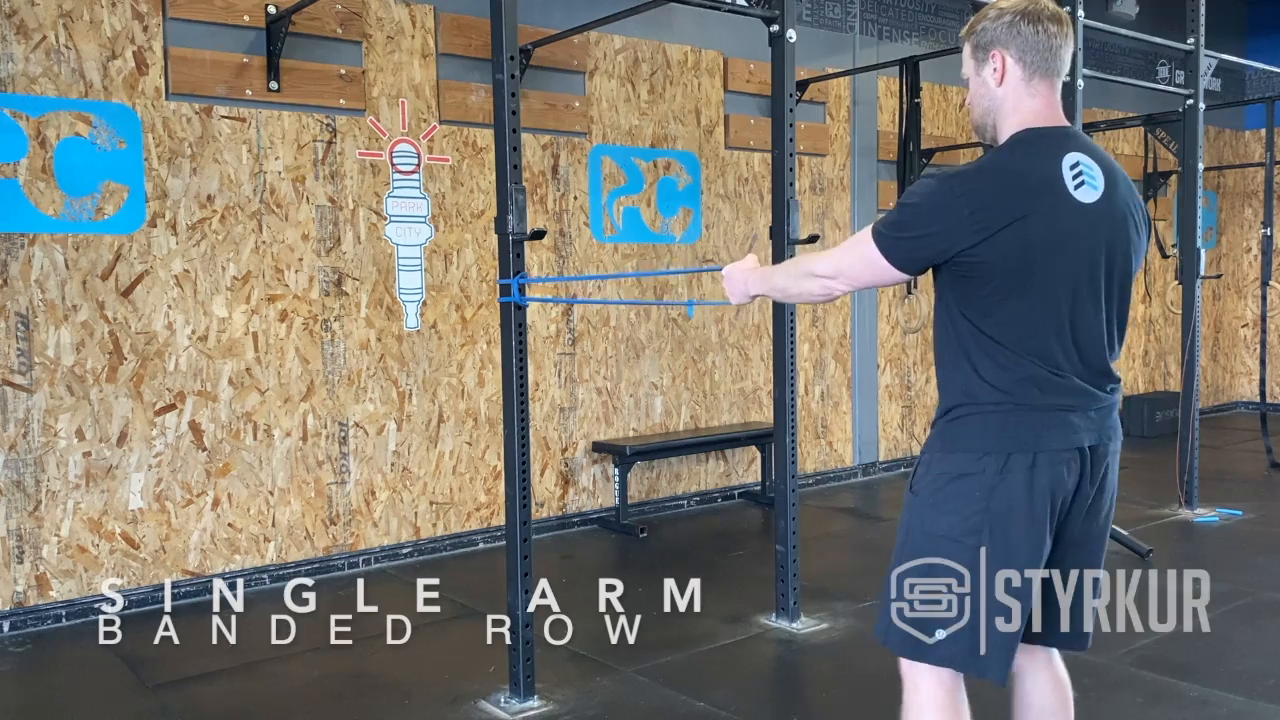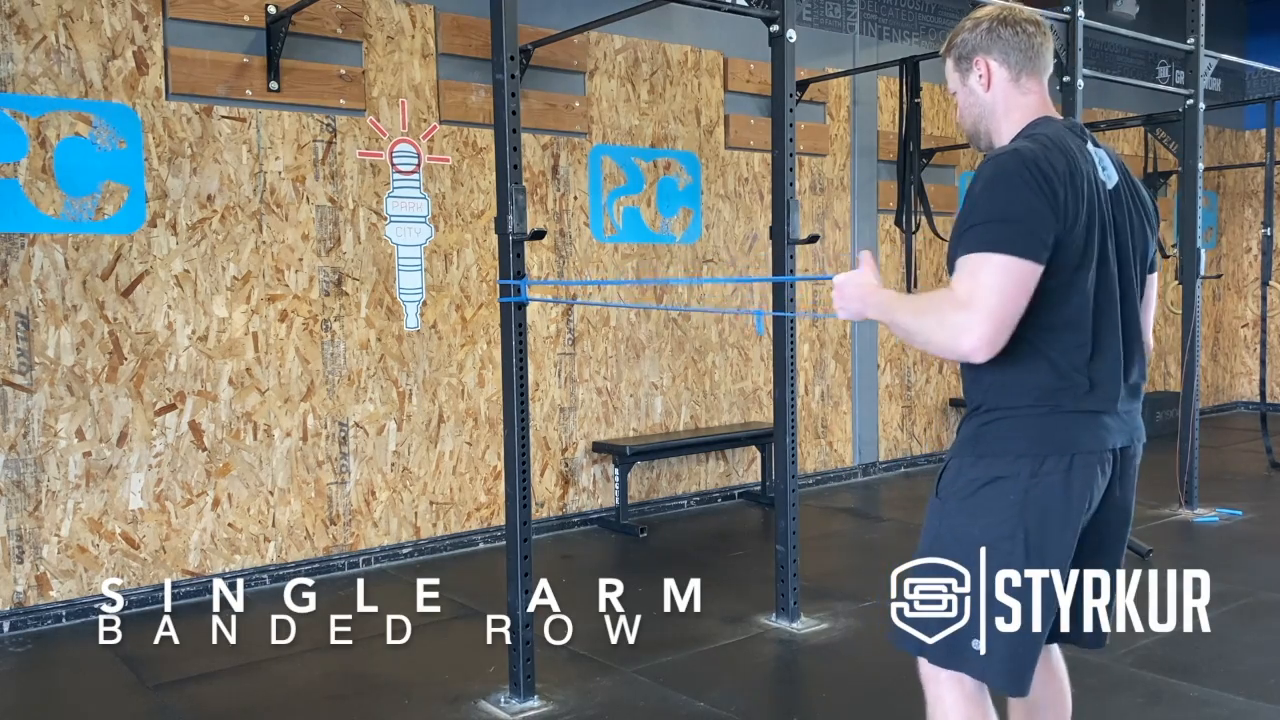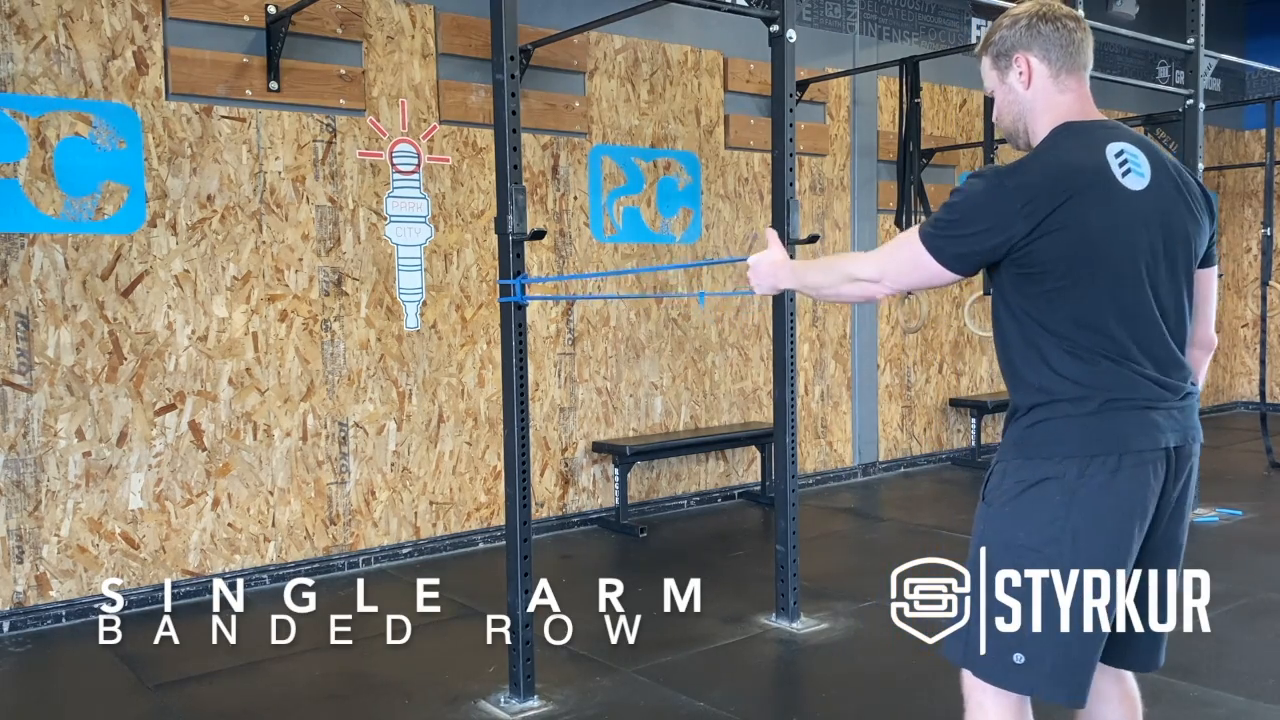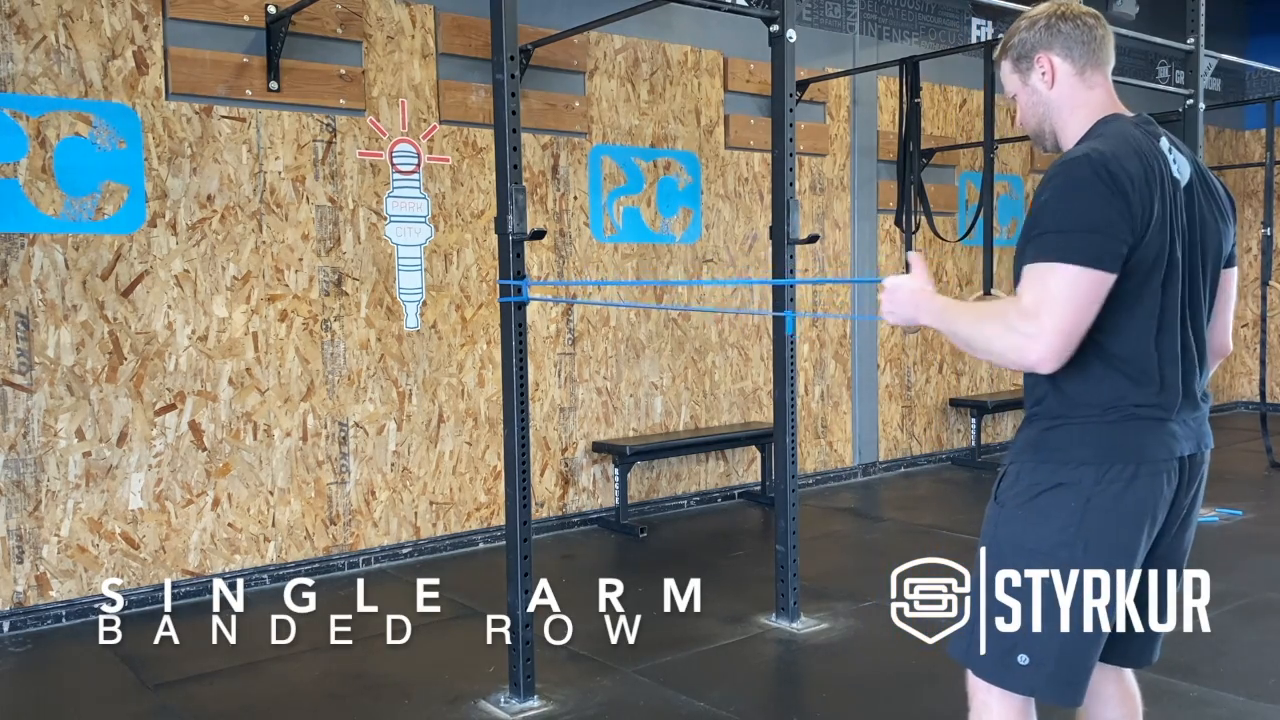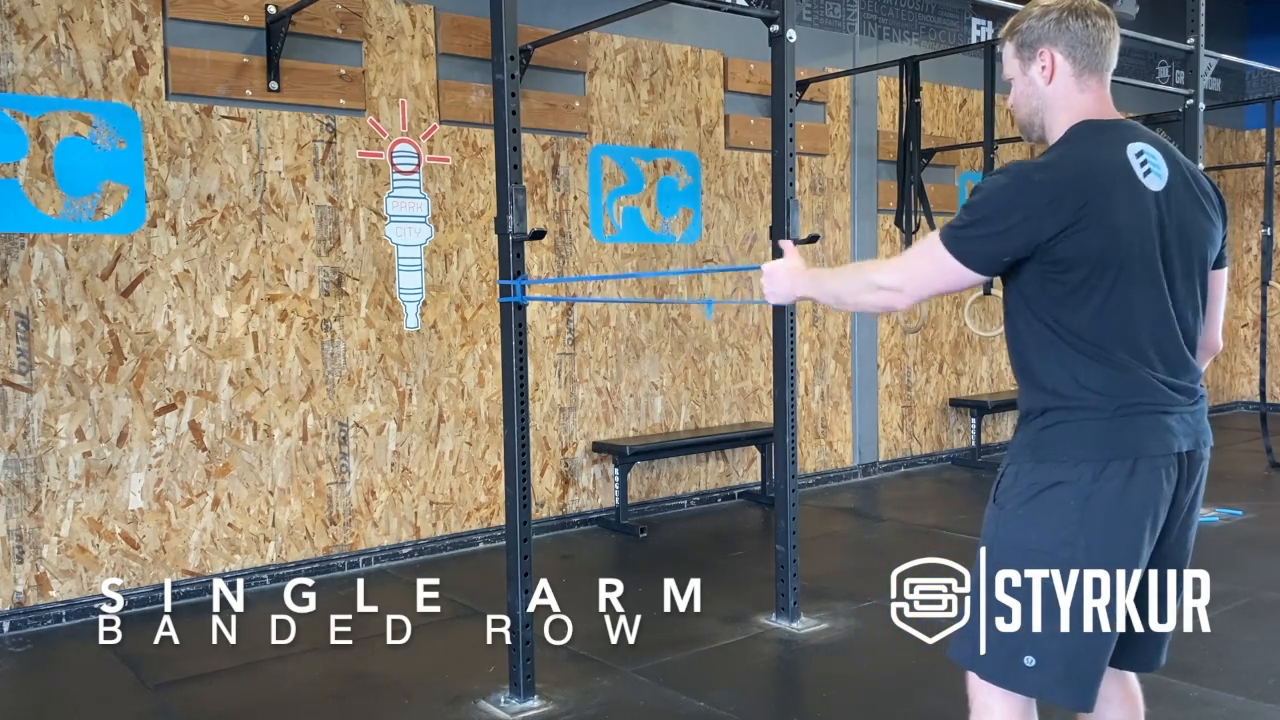
dt=1s
person 1, frame 1
left shoulder: (966, 193)
right shoulder: (1120, 189)
left elbow: (830, 274)
left wrist: (754, 279)
left hip: (993, 454)
right hip: (1089, 447)
left knee: (929, 659)
right knee: (1031, 642)
person 1, frame 2
left shoulder: (1018, 172)
right shoulder: (1117, 177)
left elbow: (972, 331)
right elbow: (1139, 335)
left wrist: (874, 299)
left hip: (1021, 455)
right hip: (1112, 444)
right knee: (1027, 643)
person 1, frame 3
left shoulder: (1016, 188)
right shoulder: (1177, 180)
left elbow: (875, 275)
right elbow: (1200, 340)
left wrist: (782, 271)
left hip: (1069, 460)
right hip: (1168, 450)
right knee: (1104, 660)
person 1, frame 4
left shoulder: (1089, 175)
right shoulder: (1193, 174)
left elbow: (1036, 340)
right elbow: (1217, 341)
left wrist: (926, 305)
left hip: (1084, 466)
right hip: (1176, 455)
right knee: (1105, 660)
person 1, frame 5
left shoulder: (1042, 183)
right shoulder: (1189, 178)
left elbow: (895, 283)
right elbow: (1207, 341)
left wrist: (798, 280)
left hip: (1084, 461)
right hip: (1178, 449)
right knee: (1107, 661)
